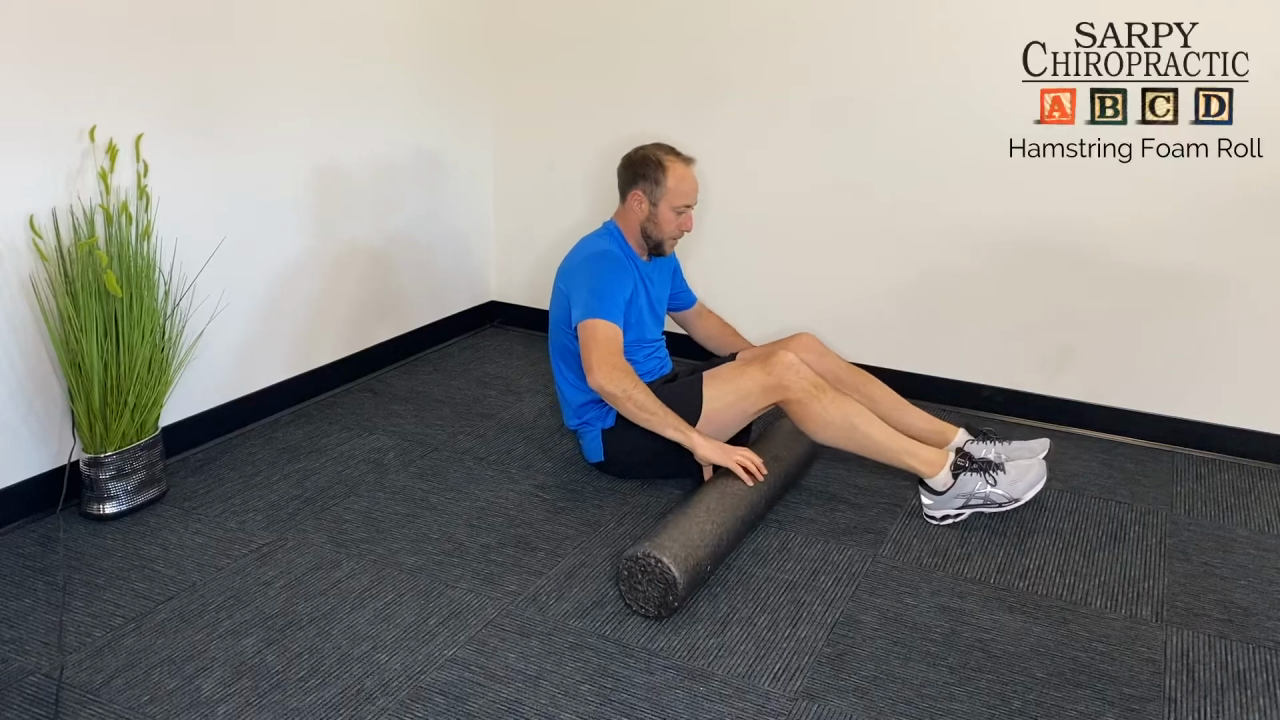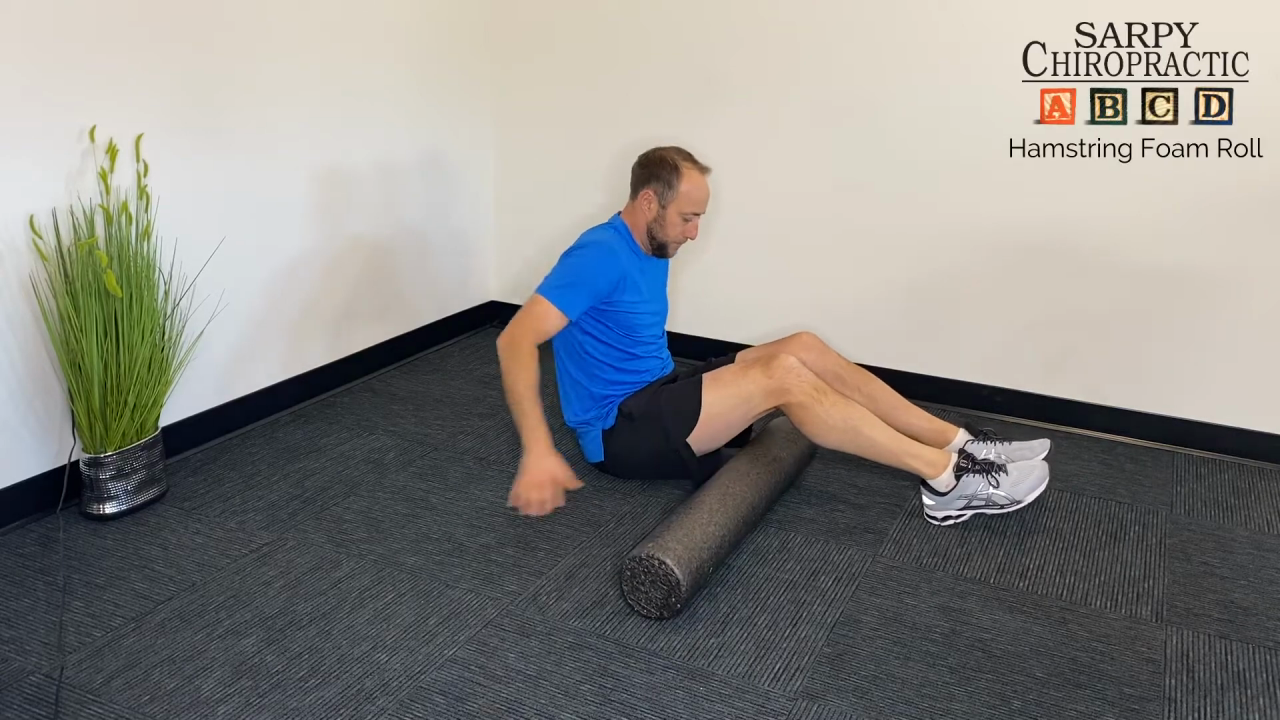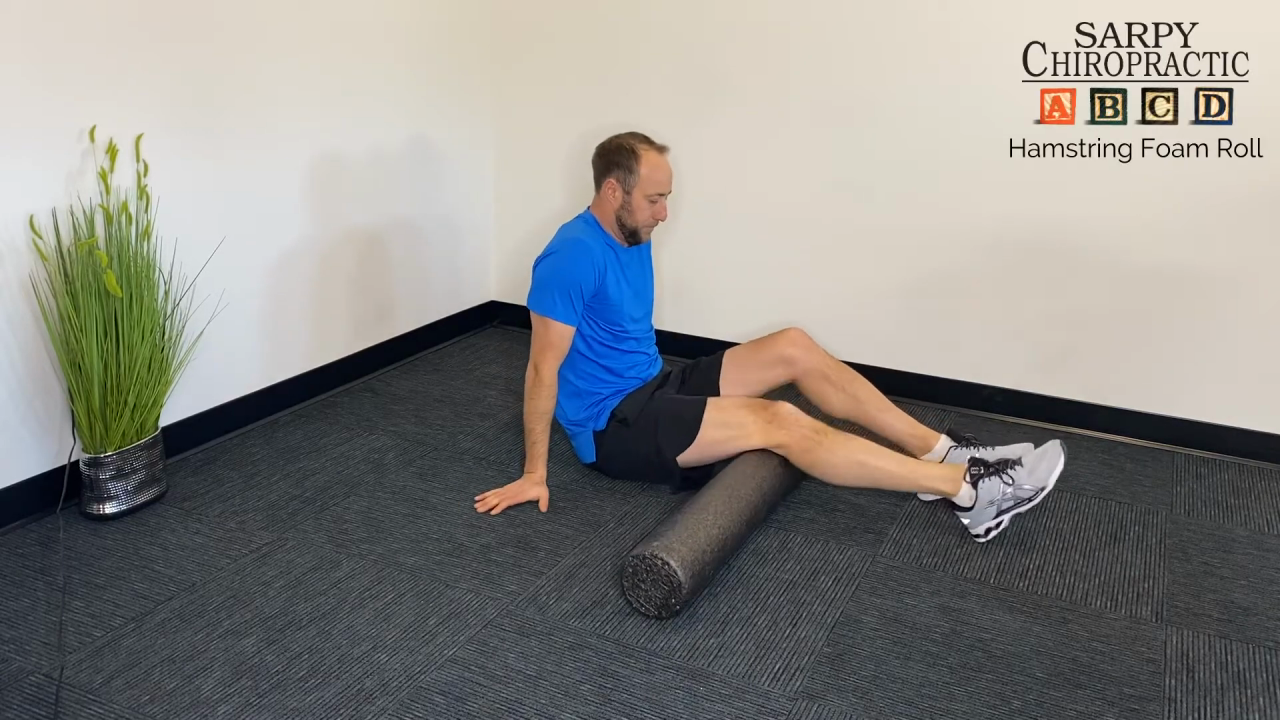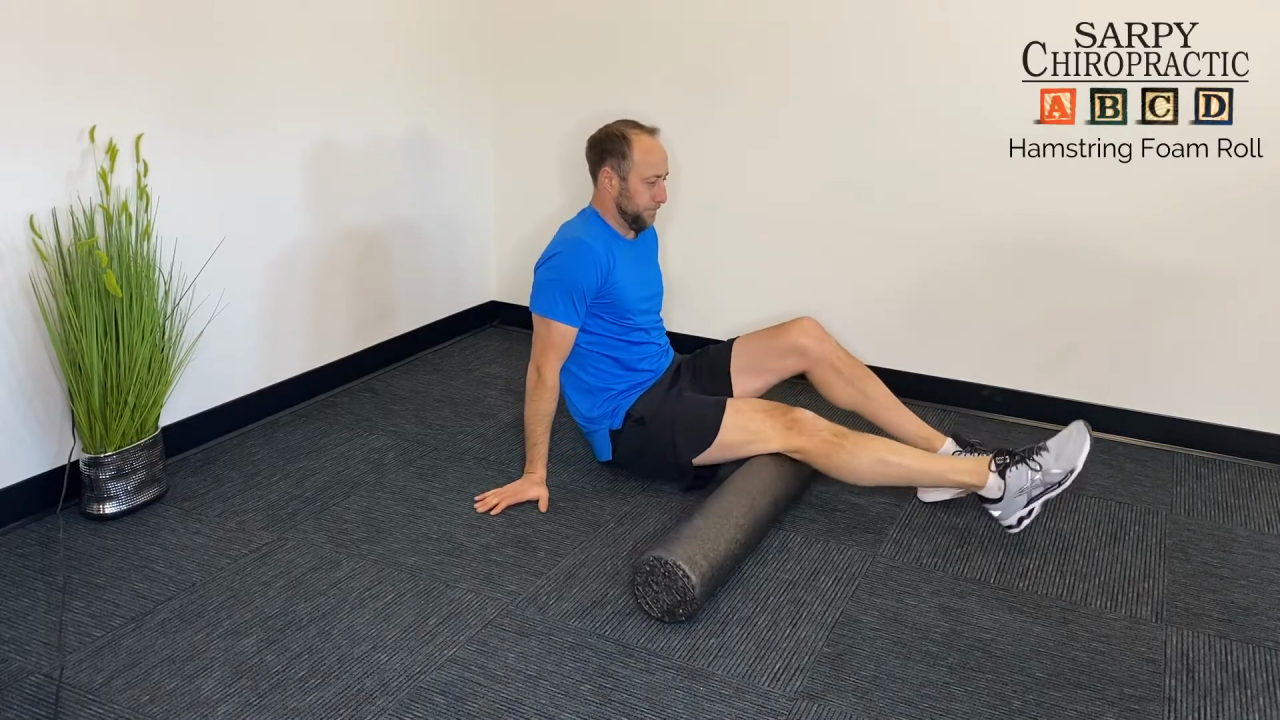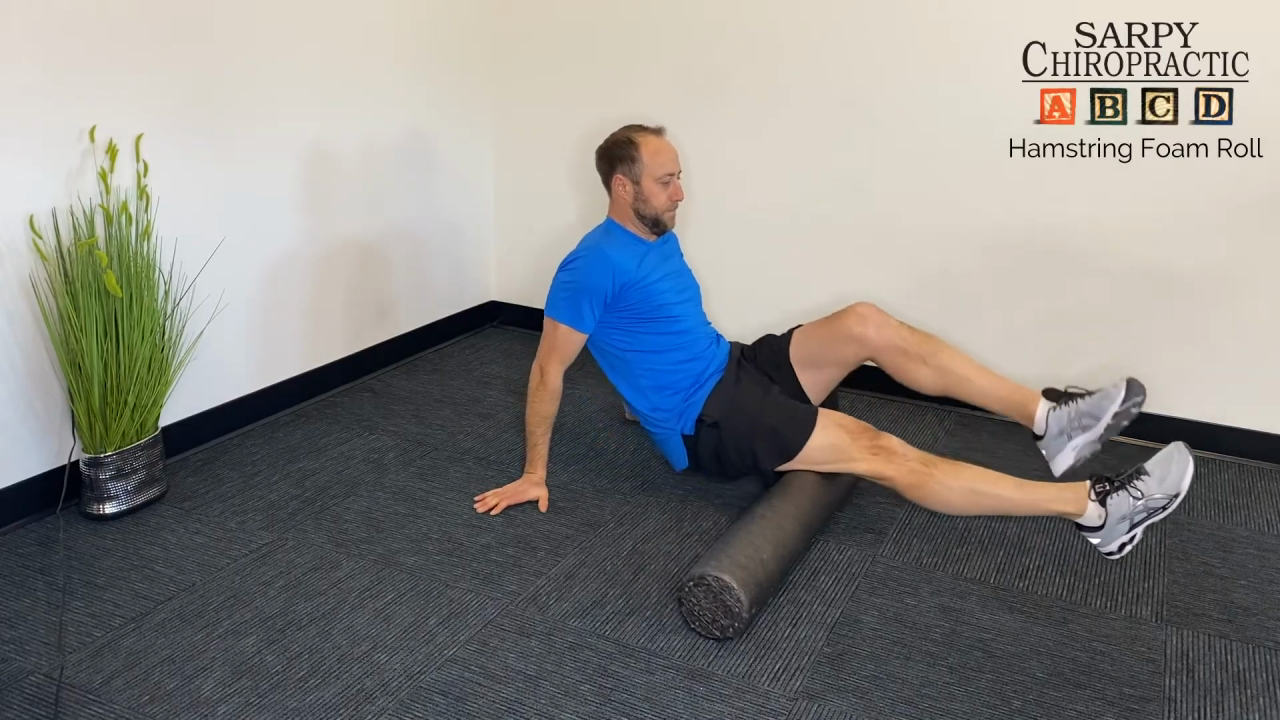
dt=1s
person 1, frame 1
left shoulder: (657, 255)
right shoulder: (600, 263)
left elbow: (698, 318)
right elbow: (604, 374)
left wrist: (762, 361)
right wrist: (698, 442)
left hip: (655, 397)
right hip: (619, 432)
left knee: (801, 348)
right knee: (783, 371)
left ankle: (958, 446)
right ankle: (945, 477)
person 1, frame 2
left shoulder: (649, 248)
right shoulder: (600, 256)
right elbow: (515, 342)
right wrist: (538, 450)
left hip: (654, 396)
right hip: (621, 429)
left knee: (804, 349)
right knee: (782, 375)
left ankle: (957, 445)
right ankle: (947, 478)
person 1, frame 3
left shoulder: (632, 237)
right shoulder: (572, 256)
right elbow: (543, 369)
right wrist: (534, 473)
left hip: (651, 387)
right hip: (612, 428)
left knee: (792, 346)
right knee: (779, 422)
left ankle: (941, 453)
right ankle: (969, 491)
person 1, frame 4
left shoulder: (640, 231)
right shoulder: (576, 255)
right elbow: (544, 370)
right wrist: (534, 475)
left hip: (667, 379)
right hip: (628, 423)
left knee: (805, 337)
right knee: (797, 429)
left ankle: (946, 455)
right ankle: (996, 482)
person 1, frame 5
left shoulder: (660, 238)
right shoulder: (594, 265)
right elbow: (548, 371)
right wrist: (534, 474)
left hip: (736, 370)
right hip: (707, 423)
left knee: (865, 325)
right knee: (879, 453)
left ankle: (1047, 418)
right ankle: (1092, 508)
